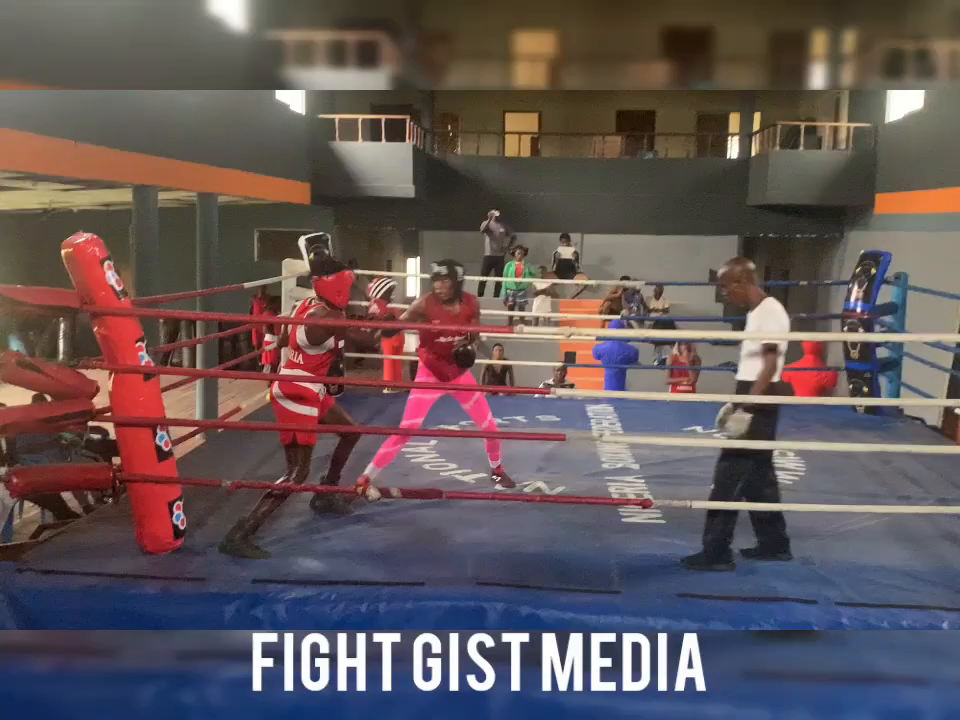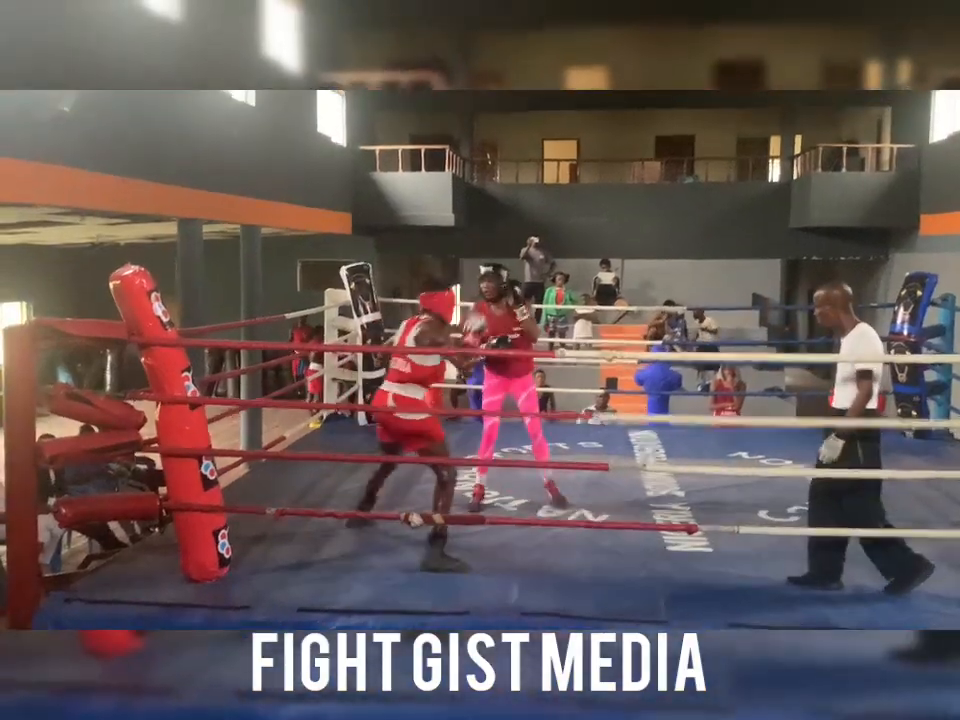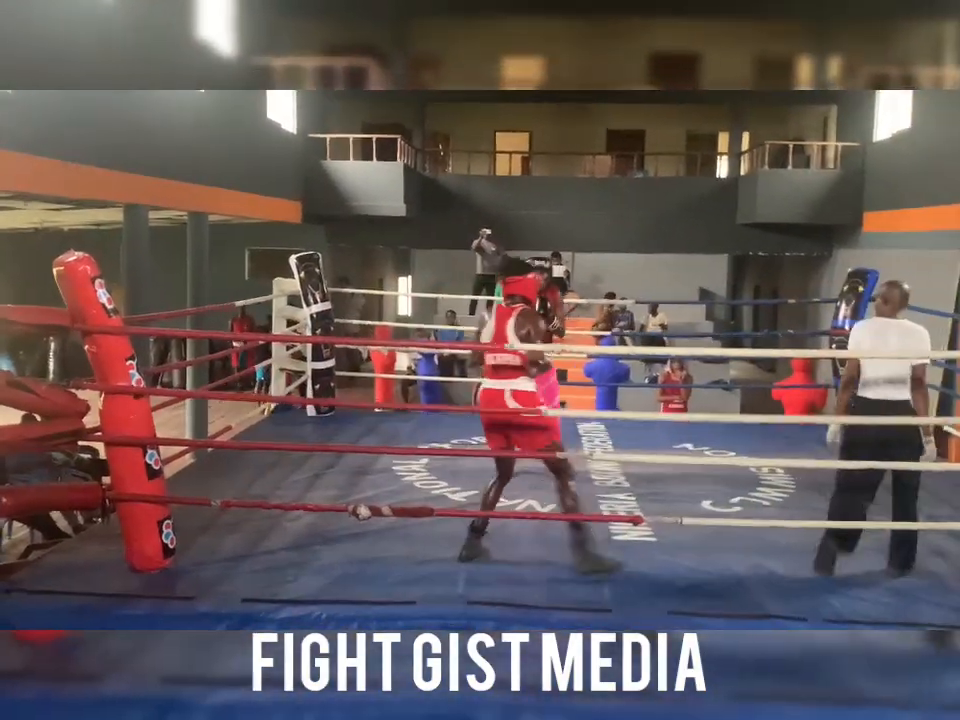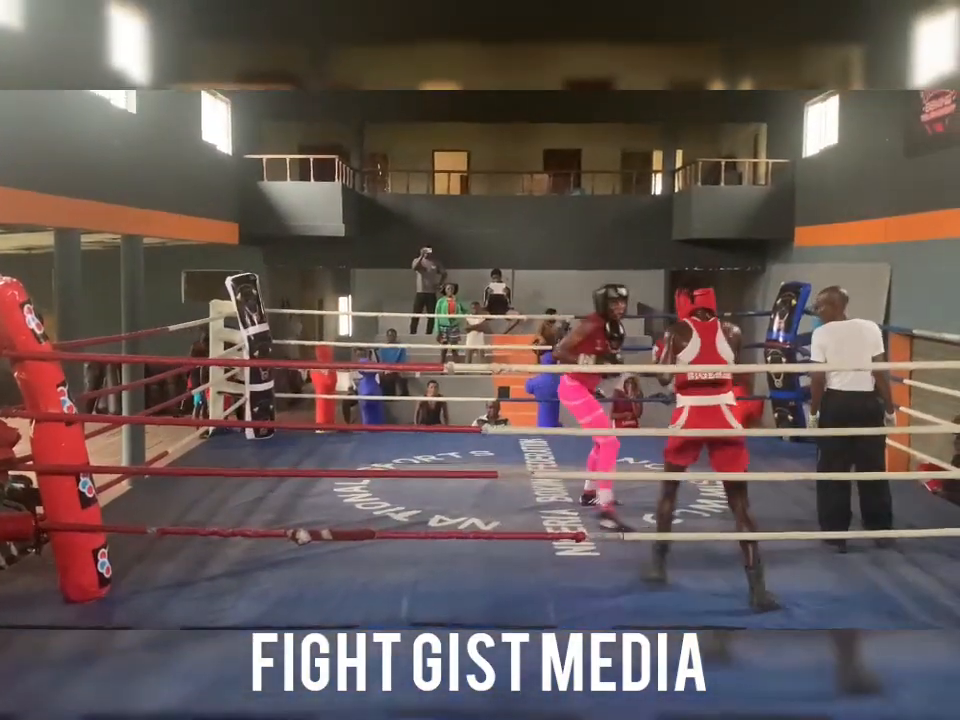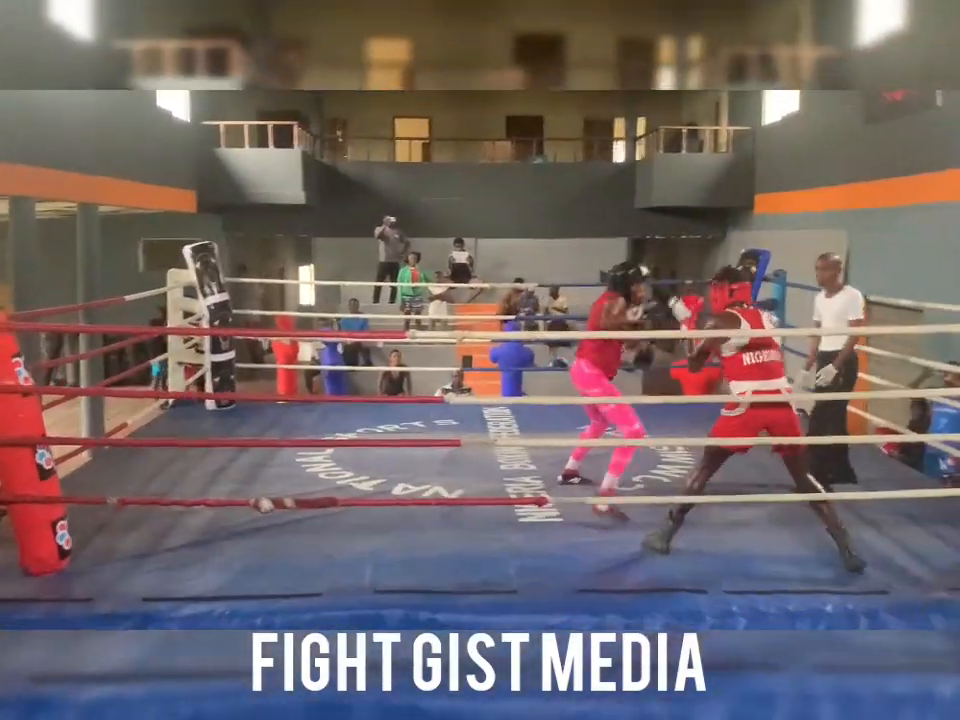
dt=1s
person 1, frame 1
left shoulder: (307, 306)
right shoulder: (326, 318)
left elbow: (283, 339)
right elbow: (368, 343)
left hip: (309, 391)
right hip: (297, 397)
left knee: (350, 431)
right knee: (296, 476)
left ankle: (326, 496)
right ankle: (238, 536)
person 1, frame 2
left shoulder: (407, 326)
right shoulder: (436, 333)
right elbow: (465, 367)
left hip: (385, 402)
right hip: (410, 408)
left knee: (389, 462)
right knee: (446, 474)
left ankle: (361, 513)
right ankle: (435, 552)
person 1, frame 3
left shoulder: (491, 314)
right shoulder: (530, 318)
left elbow: (481, 357)
right elbow: (537, 366)
right wrist: (550, 364)
left hip: (489, 398)
right hip: (521, 401)
left knee: (504, 474)
right knee: (564, 475)
left ankle: (471, 543)
right ankle: (585, 553)
person 1, frame 4
left shoulder: (678, 332)
right shoulder: (731, 332)
left elbow: (664, 378)
left wrist: (665, 351)
left hip: (688, 420)
right hip: (724, 419)
left knee: (669, 491)
right knee: (740, 502)
left ankle: (659, 565)
right ankle: (757, 587)
person 1, frame 5
left shoulder: (724, 320)
right shoulder: (767, 319)
left elbow: (694, 362)
left hip: (748, 406)
right hip: (783, 404)
left knee: (705, 470)
right knee: (803, 479)
left ankle: (666, 534)
right ankle: (846, 548)
person 2, frame 1
left shoulder: (770, 312)
right shoulder: (756, 312)
left elbow: (769, 366)
left wrist: (745, 410)
right wrist: (734, 404)
left hip: (759, 399)
right hip: (749, 396)
left knee: (730, 474)
right knee: (756, 475)
left ankle: (716, 552)
right ankle: (774, 543)
person 2, frame 2
left shoulder: (862, 338)
right shoulder: (849, 337)
left elbow: (864, 391)
left wrist: (839, 435)
left hip: (857, 430)
right hip: (843, 424)
left knee: (861, 504)
right knee: (823, 496)
left ankle: (907, 566)
right ankle: (825, 571)
person 2, frame 3
left shoulder: (862, 329)
right shoulder: (918, 334)
left elbow: (849, 378)
right elbow: (918, 384)
left wrist: (836, 420)
right wrist: (928, 433)
left hip: (865, 413)
right hip: (901, 416)
left knee: (851, 485)
right knee: (905, 490)
left ankle: (831, 549)
right ankle: (900, 561)
person 2, frame 4
left shoulder: (822, 333)
right shoulder: (870, 328)
left elbow: (818, 378)
right elbow: (880, 373)
left wrist: (813, 412)
right wrist: (889, 409)
left hip: (835, 404)
right hip: (867, 404)
left knee: (832, 472)
right knee: (873, 470)
left ankle: (836, 535)
right ankle: (880, 529)
person 2, frame 5
left shoulder: (852, 296)
right shoulder: (820, 298)
left elbow: (853, 336)
left wrist: (834, 366)
right wrist: (806, 368)
left hip: (841, 363)
right hip: (825, 360)
left knee: (821, 422)
right knee: (830, 421)
left ankle: (818, 478)
right ankle: (841, 471)
person 3, frame 1
left shoulder: (471, 303)
right shoulder: (424, 304)
left elbow: (473, 338)
left wrist: (469, 349)
left hip: (458, 374)
right hip: (429, 374)
left knee: (488, 425)
right knee: (407, 430)
left ankle: (497, 470)
right ankle: (363, 483)
person 3, frame 2
left shoulder: (520, 302)
right shoulder: (478, 310)
left elbow: (533, 338)
right elbow: (470, 344)
left wrist: (519, 307)
right wrist: (488, 345)
left hip: (522, 374)
right hip: (495, 375)
left knee: (536, 430)
right knee: (490, 431)
left ankle: (549, 482)
right ankle: (479, 489)
person 3, frame 3
left shoulder: (554, 297)
right shoulder: (516, 297)
left elbow: (560, 331)
right elbow: (503, 323)
left wrist: (549, 325)
left hip: (543, 357)
right hip: (522, 358)
left knee: (553, 408)
right knee: (524, 408)
left ankle: (553, 457)
person 3, frame 4
left shoulder: (610, 327)
right shoulder: (591, 324)
left elbow: (607, 362)
right elbow: (559, 352)
left wrist: (614, 352)
right wrist: (591, 360)
left hip: (584, 389)
right hip: (574, 388)
left knee: (602, 441)
right knee: (609, 444)
left ankle: (589, 493)
right ankle: (606, 511)
person 3, frame 5
left shoulder: (614, 301)
right shoulder: (615, 300)
left elbow: (618, 331)
right elbow: (611, 325)
right wrist: (635, 313)
left hip: (590, 371)
right hip: (592, 374)
left knee: (599, 425)
right knee: (634, 430)
left ankle: (570, 471)
right ankle: (605, 495)
